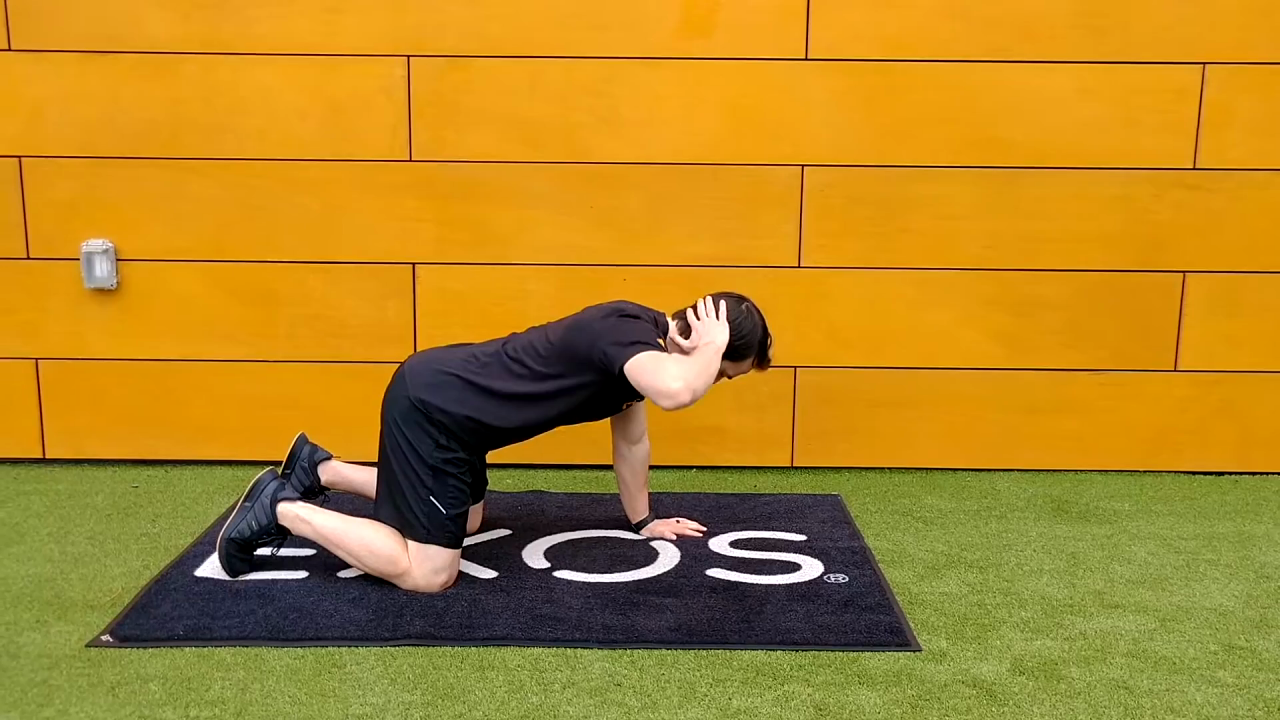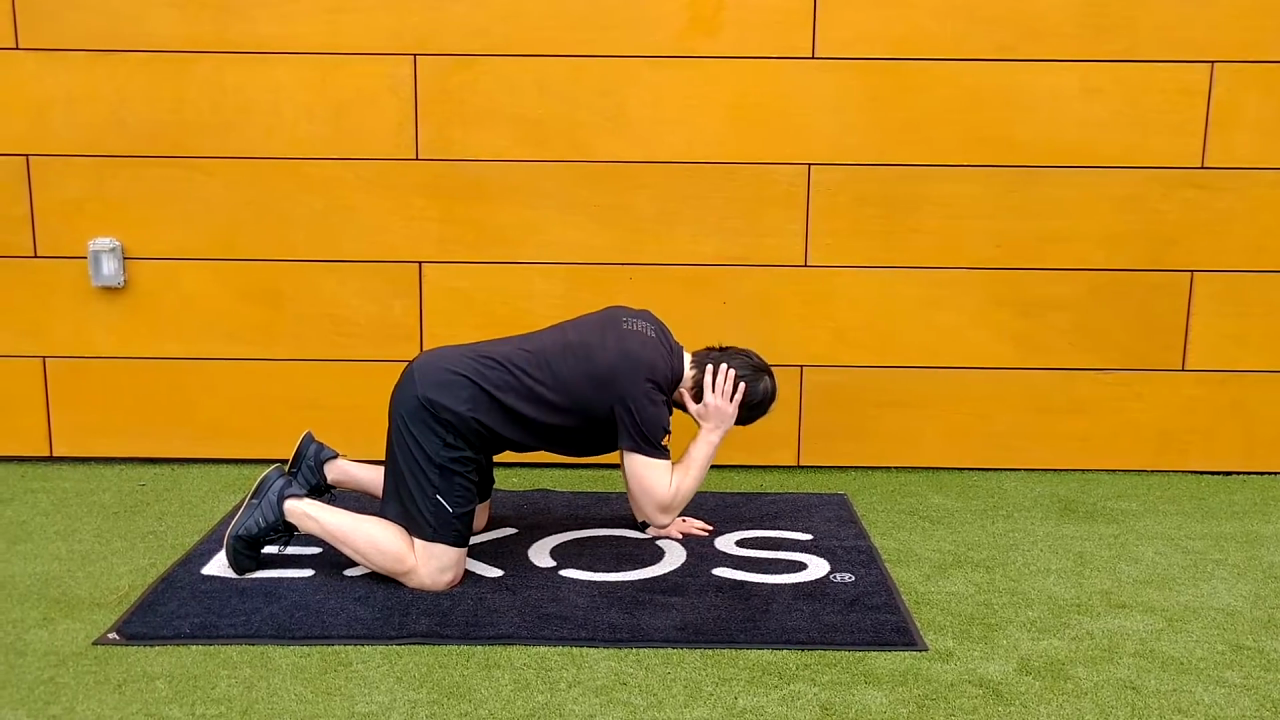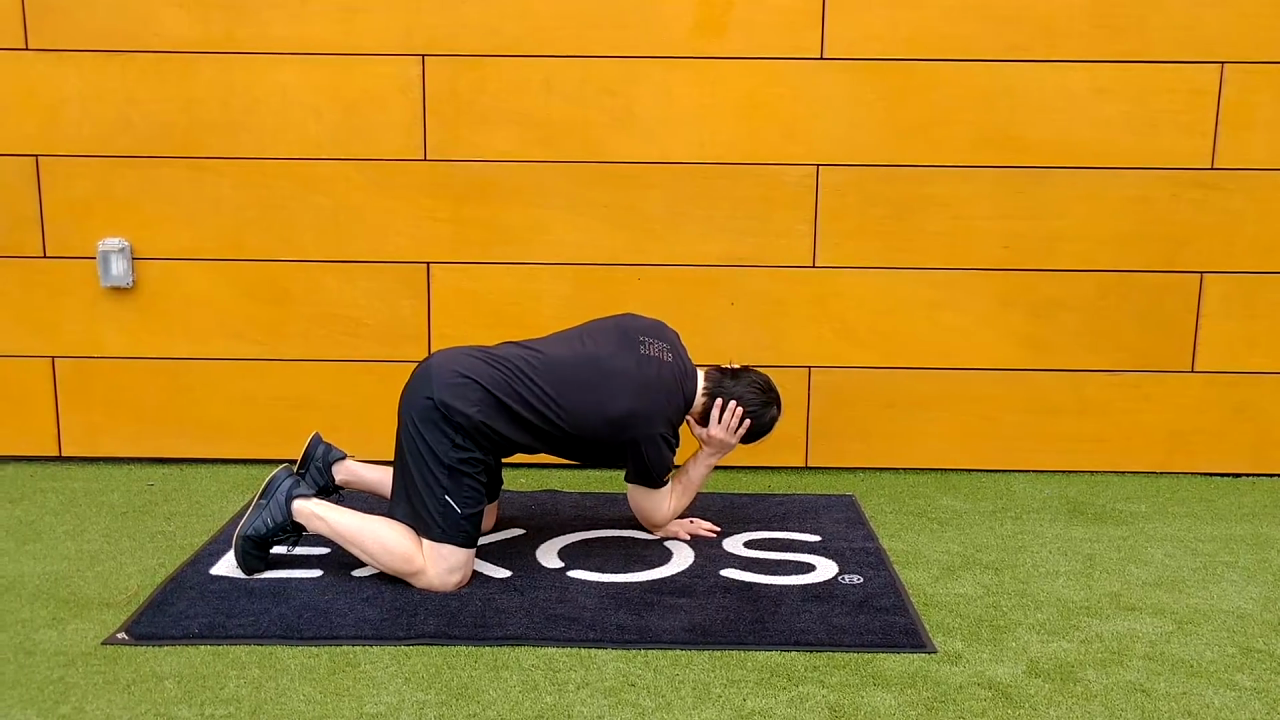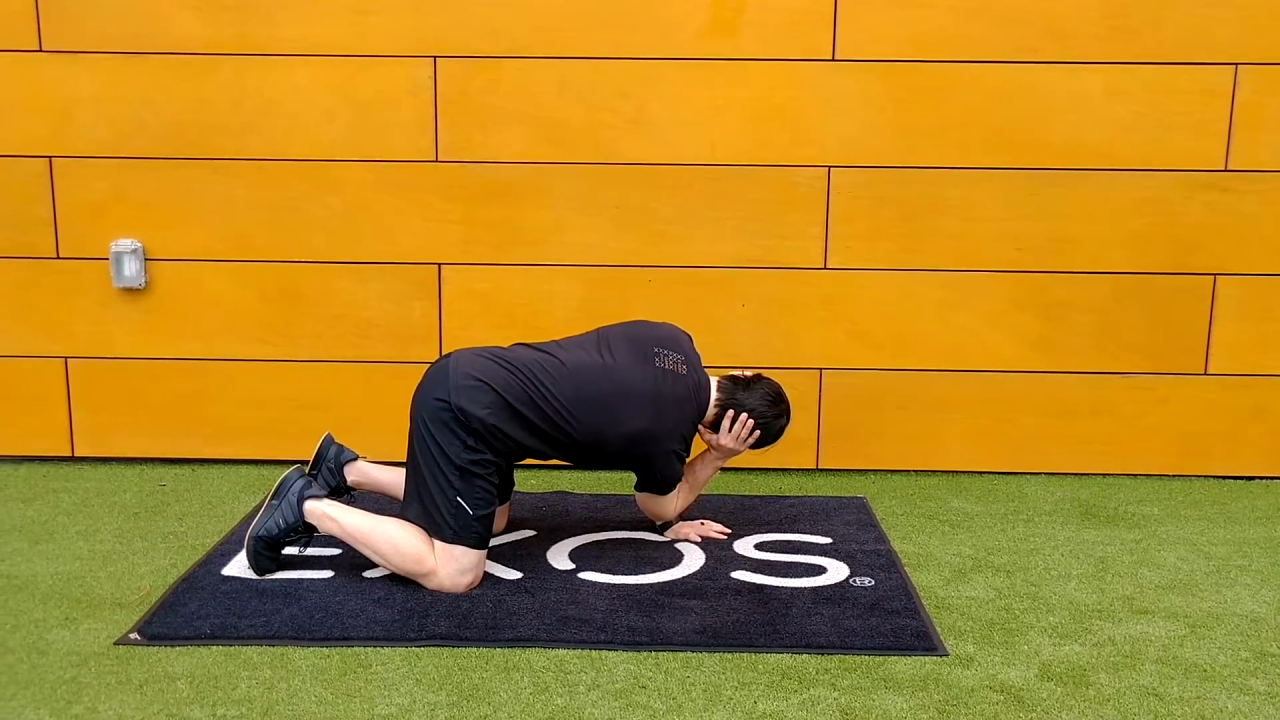
dt=0.5s
person 1, frame 1
left shoulder: (639, 330)
right shoulder: (630, 330)
left elbow: (630, 432)
right elbow: (676, 391)
left wrist: (642, 520)
right wrist: (711, 348)
left hip: (441, 394)
right hip: (431, 408)
left knee: (467, 521)
right knee: (428, 573)
left ankle: (319, 469)
right ankle: (282, 509)
person 1, frame 2
left shoulder: (652, 338)
right shoulder: (644, 387)
left elbow: (633, 442)
right elbow: (663, 506)
left wrist: (647, 522)
right wrist: (713, 433)
left hip: (443, 384)
right hip: (441, 409)
left knee: (471, 519)
right knee: (435, 572)
left ankle: (325, 468)
right ankle: (288, 506)
person 1, frame 3
left shoulder: (661, 340)
right shoulder: (653, 421)
right elbow: (654, 515)
left wrist: (667, 518)
right wrist: (711, 456)
left hip: (452, 381)
right hip: (450, 411)
left knee: (480, 518)
right knee: (442, 573)
left ankle: (333, 468)
right ankle: (296, 505)
person 1, frame 4
left shoulder: (676, 344)
right shoulder: (665, 433)
right elbow: (660, 504)
left wrist: (671, 524)
right wrist: (717, 459)
left hip: (465, 378)
right hip: (464, 413)
left knee: (491, 520)
right knee: (454, 572)
left ankle: (344, 468)
right ankle: (309, 506)
